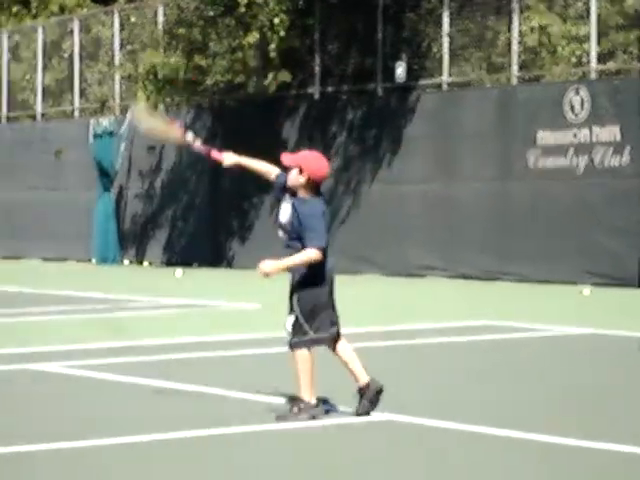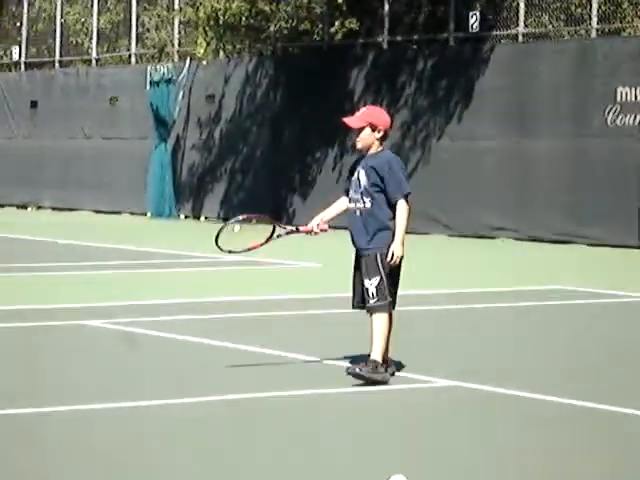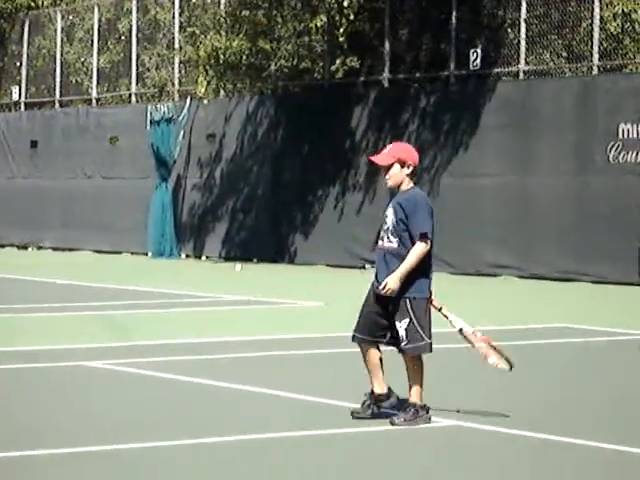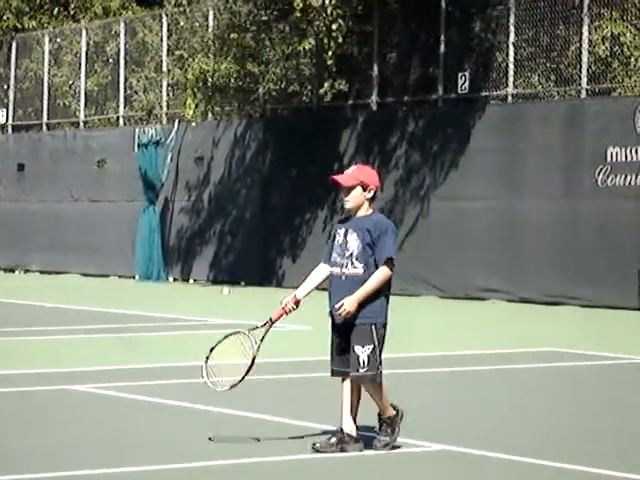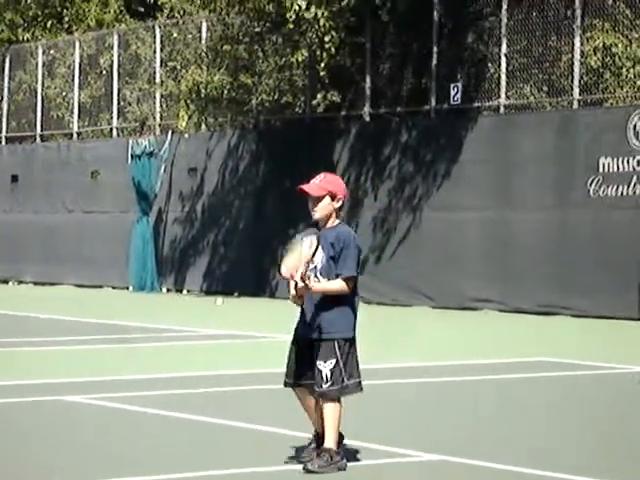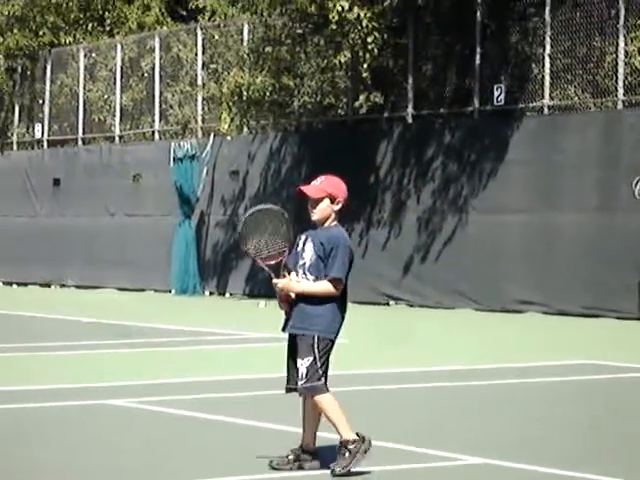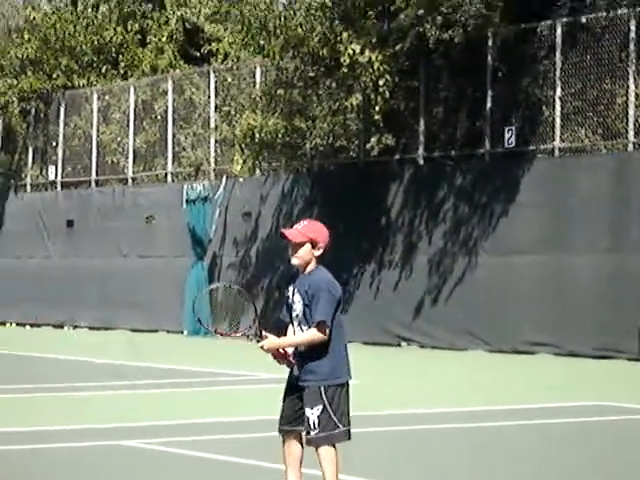
dt=0.7s
person 1, frame 1
left shoulder: (315, 208)
right shoulder: (291, 186)
left elbow: (316, 252)
right elbow: (271, 171)
left wrist: (278, 265)
right wrist: (239, 159)
left hip: (309, 280)
right hip: (312, 279)
left knee: (300, 339)
right knee: (329, 335)
left ankle: (308, 402)
right ankle: (366, 384)
person 1, frame 2
left shoulder: (389, 162)
right shoulder: (360, 162)
left elbow: (402, 202)
right elbow: (349, 198)
left wrist: (399, 239)
right wrist: (323, 216)
left hip: (382, 246)
right hip: (364, 244)
left knee: (379, 303)
right knee: (375, 304)
left ankle: (377, 363)
right ankle: (382, 359)
person 1, frame 3
left shoulder: (417, 200)
right shoulder: (396, 199)
left elbow: (423, 243)
left wrist: (398, 276)
left hip: (408, 287)
right hip: (383, 284)
left knee: (411, 347)
right knee: (365, 337)
left ankle: (417, 406)
right ankle: (381, 395)
person 1, frame 4
left shoulder: (381, 226)
right shoulder: (341, 225)
left elbow: (386, 269)
right elbow: (327, 266)
left wrist: (356, 298)
right wrist: (299, 293)
left hip: (368, 314)
right hip: (341, 313)
left knee: (365, 372)
right knee: (346, 373)
left ankle: (389, 415)
right ankle: (348, 434)
person 1, frame 5
left shoulder: (346, 238)
left elbow: (345, 283)
right elbow: (297, 272)
left wrist: (315, 286)
right wrist: (296, 288)
left hip: (334, 327)
right hip: (307, 324)
left knee: (329, 389)
right knee: (298, 381)
left ankle: (332, 451)
right ankle: (324, 437)
person 1, frame 6
left shoulder: (338, 239)
right shoulder: (306, 236)
left elbow: (334, 286)
right elbow: (295, 272)
left wrist: (295, 287)
right wrist: (285, 291)
left hip: (319, 324)
right hip: (300, 322)
left knee: (313, 385)
right knee: (307, 387)
left ankle: (352, 439)
right ankle: (307, 451)
person 1, frame 7
left shoulder: (322, 284)
right shoulder: (297, 283)
left elbow: (321, 333)
left wrist: (281, 343)
right wrist: (285, 349)
left hip: (323, 375)
right hip: (300, 372)
left knee: (321, 437)
right knee: (290, 431)
